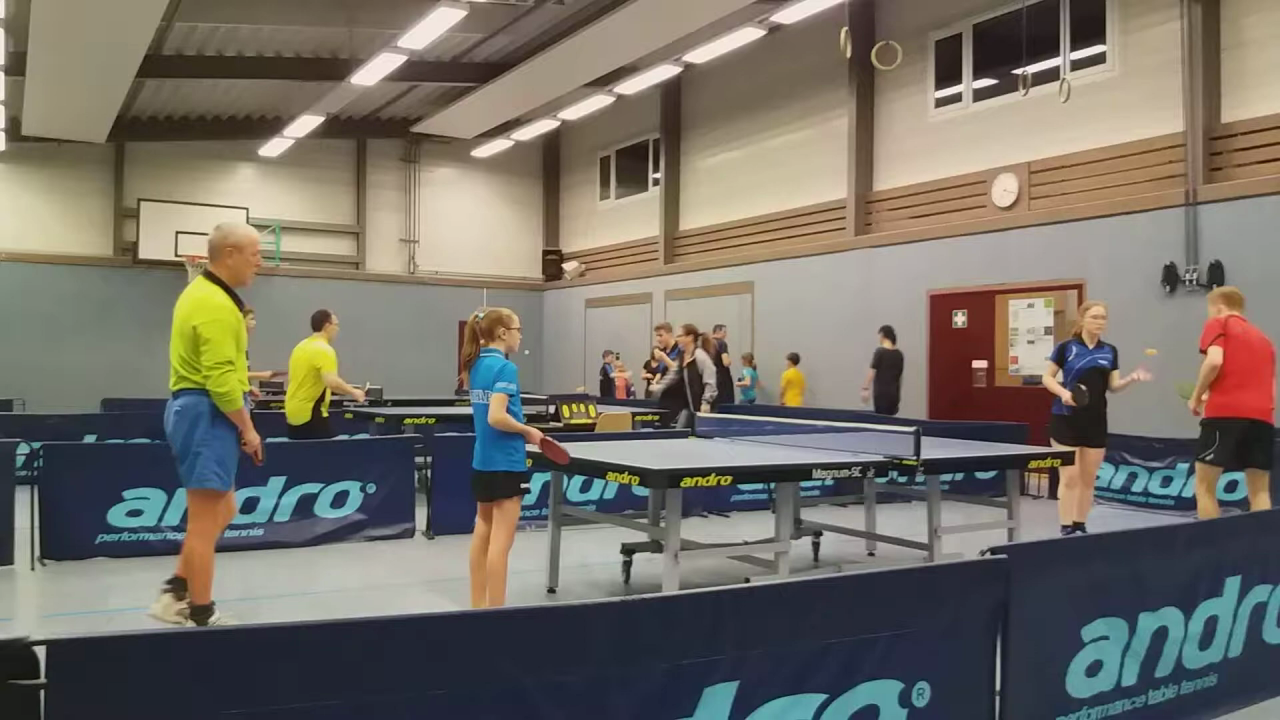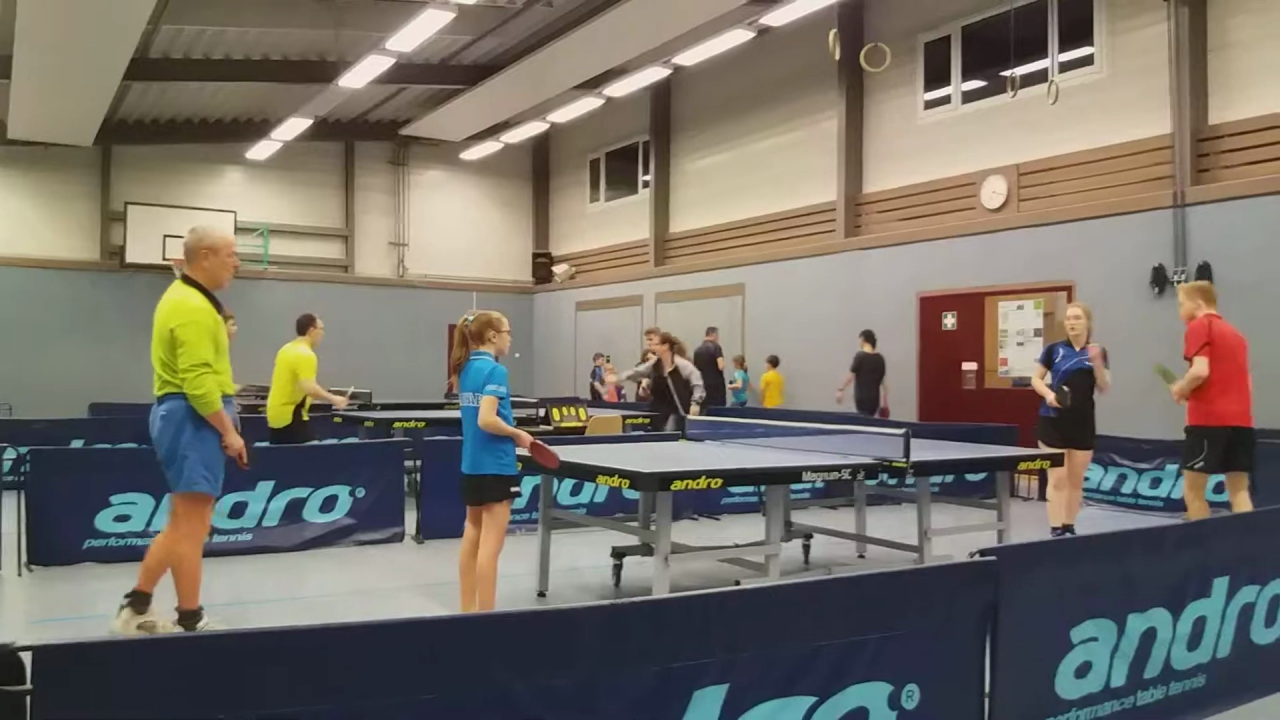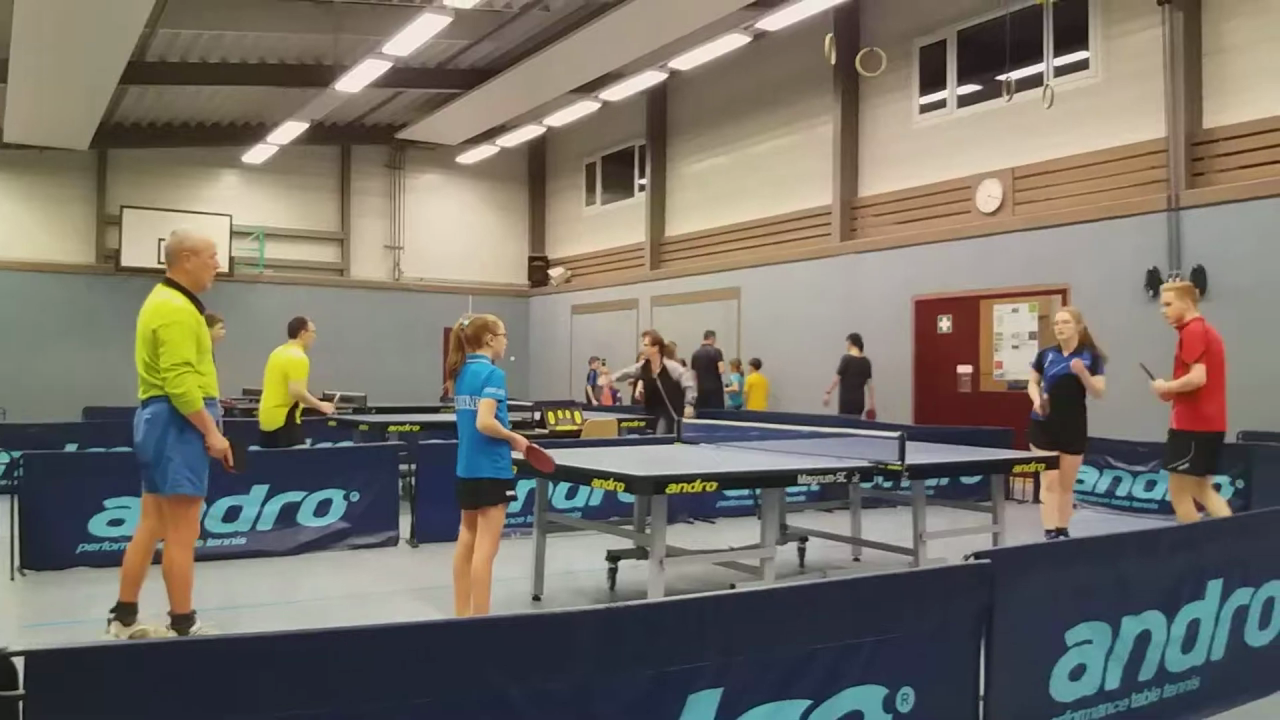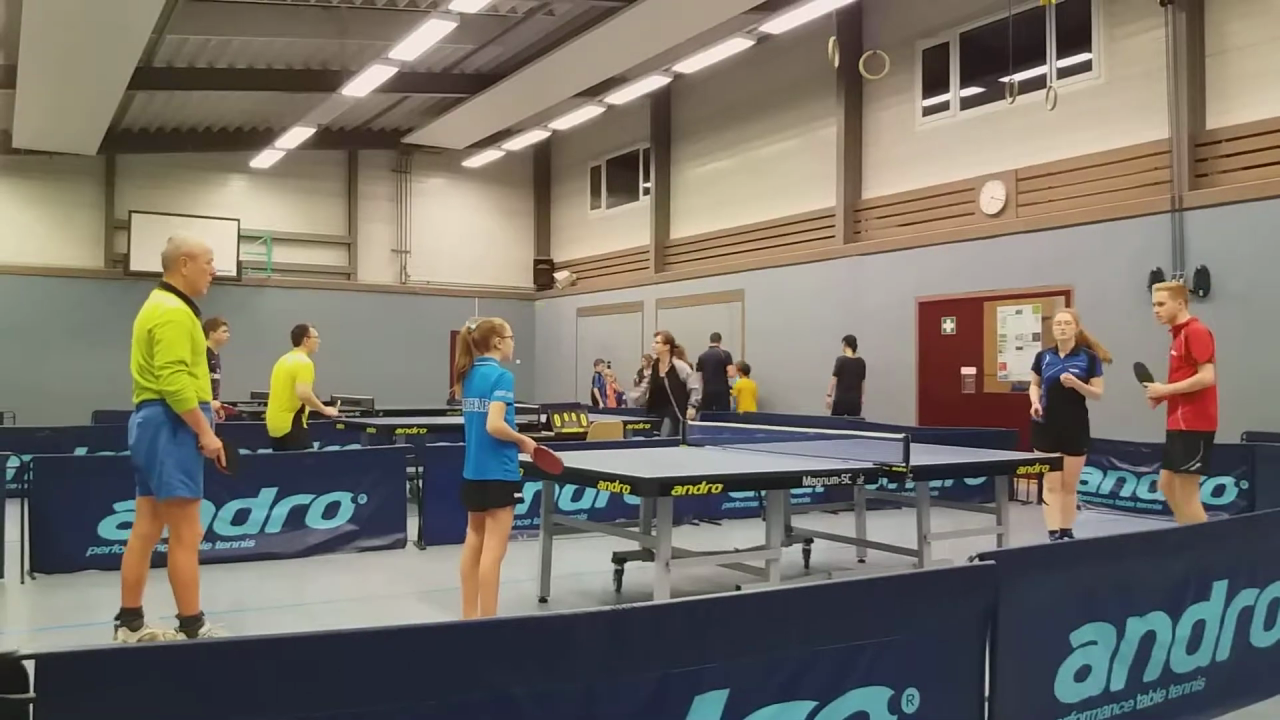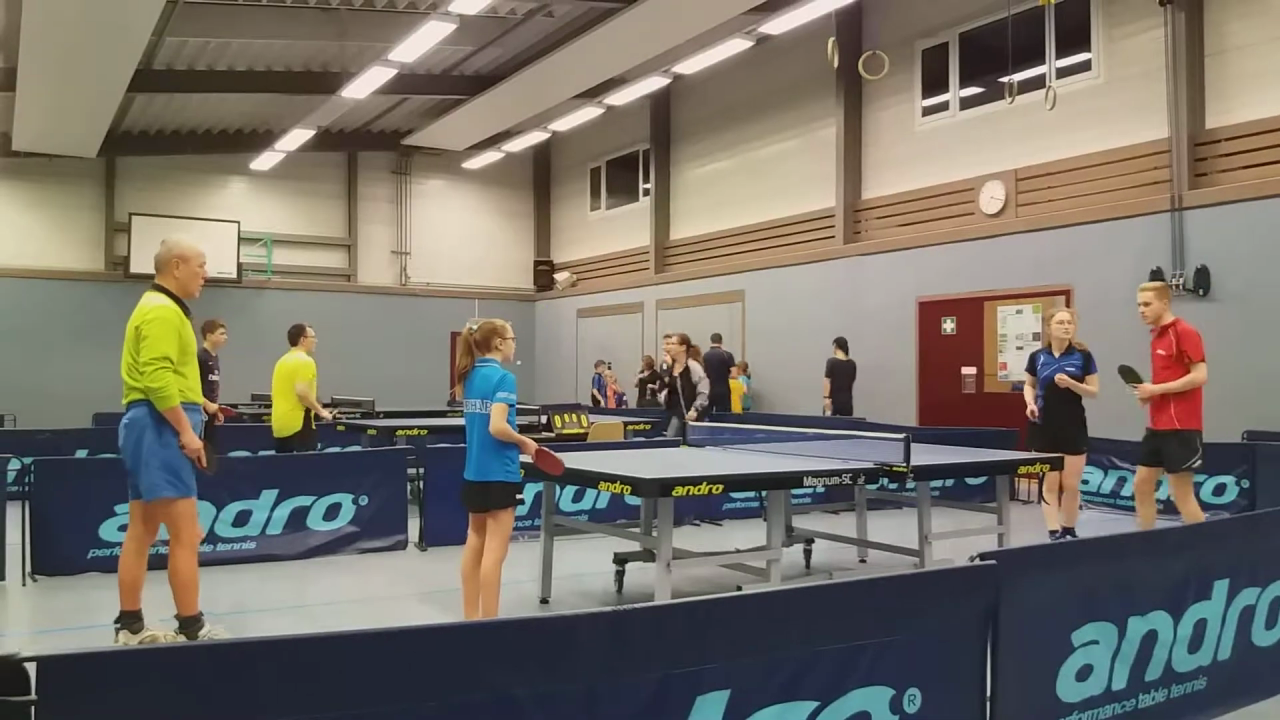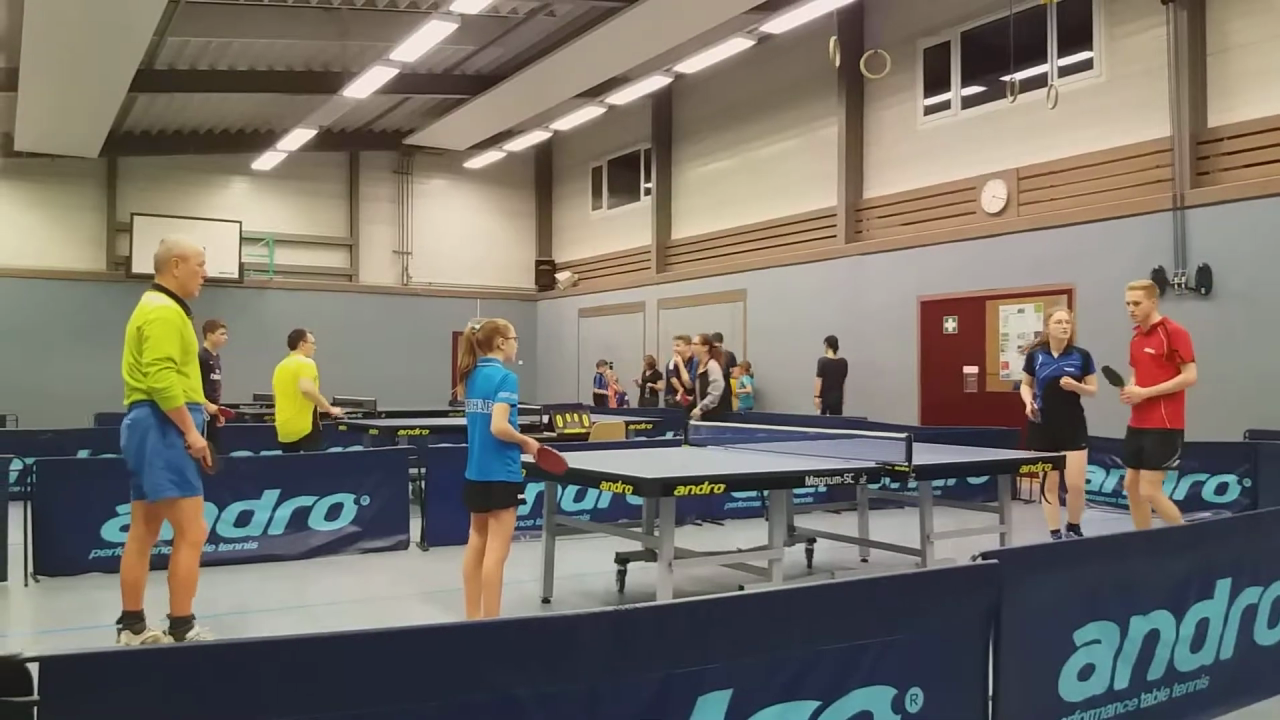
dt=0.2s
person 1, frame 1
left shoulder: (199, 291)
right shoulder: (216, 307)
right elbow: (220, 380)
right wrist: (247, 428)
left hip: (194, 408)
right hip: (208, 414)
left knee: (218, 512)
right knee: (207, 520)
left ankle: (176, 592)
right ankle: (202, 616)
person 1, frame 2
left shoulder: (180, 296)
right shoulder: (194, 309)
right elbow: (198, 382)
left wrist: (222, 419)
right wrist: (227, 431)
left hip: (176, 415)
right hip: (194, 420)
left knee: (181, 523)
right knee: (192, 527)
left ankle: (135, 608)
right ankle: (189, 621)
person 1, frame 3
left shoulder: (164, 300)
right shoulder: (177, 309)
right elbow: (180, 383)
left wrist: (206, 426)
right wrist: (212, 432)
left hip: (158, 419)
right hip: (178, 422)
left knee: (151, 526)
right knee: (182, 531)
left ankle: (123, 618)
right ankle: (183, 626)
person 1, frame 4
left shoulder: (161, 305)
right shoulder: (173, 311)
right elbow: (174, 383)
left wrist: (201, 423)
right wrist: (205, 432)
left hip: (156, 424)
right hip: (172, 426)
left knee: (146, 530)
right knee: (186, 535)
left ankle: (129, 624)
right ankle: (192, 628)
person 1, frame 5
left shoulder: (157, 308)
right shoulder: (162, 310)
right elbow: (157, 379)
left wrist: (192, 415)
right wrist: (186, 432)
left hip: (152, 428)
right hip: (160, 428)
left knee: (140, 533)
right knee: (187, 534)
left ankle: (129, 626)
right ankle: (192, 629)
person 1, frame 6
left shoulder: (154, 307)
right shoulder: (164, 310)
right elbow: (161, 379)
left wrist: (189, 423)
right wrist: (191, 431)
left hip: (150, 426)
right hip: (163, 427)
left knee: (143, 534)
right knee: (192, 533)
left ankle: (132, 626)
right ankle: (181, 630)
person 2, frame 1
left shoulder: (477, 366)
right shoulder: (505, 368)
right elbow: (497, 417)
left wrist: (520, 429)
right wrist: (529, 431)
left hip: (483, 462)
right hip: (506, 463)
left knee: (483, 533)
right knee: (500, 541)
left ankle: (478, 605)
right ankle: (495, 610)
person 2, frame 2
left shoulder: (466, 369)
right shoulder: (495, 370)
right elbow: (486, 419)
left wrist: (510, 433)
right wrist: (518, 434)
left hip: (471, 466)
right hip: (496, 467)
left knee: (472, 538)
right knee: (490, 545)
left ankle: (468, 609)
right ankle: (485, 613)
person 2, frame 3
left shoulder: (461, 373)
right shoulder: (492, 374)
right elbow: (484, 423)
left wrist: (505, 437)
right wrist: (514, 438)
left hip: (466, 469)
right hip: (491, 471)
left knee: (466, 542)
right knee: (485, 548)
left ankle: (462, 613)
right ankle: (479, 617)
person 2, frame 4
left shoulder: (469, 376)
right shoulder: (501, 376)
right elbow: (495, 425)
left wrist: (513, 440)
right wrist: (522, 440)
left hip: (473, 471)
right hip: (498, 472)
left knee: (473, 544)
right knee: (493, 550)
left ankle: (470, 615)
right ankle: (487, 619)
person 2, frame 5
left shoulder: (470, 377)
right shoulder: (503, 378)
right elbow: (497, 427)
left wrist: (516, 442)
right wrist: (524, 442)
left hip: (473, 473)
right hip: (499, 474)
left knee: (474, 545)
right knee: (494, 552)
left ankle: (471, 617)
right ankle: (488, 621)
person 2, frame 6
left shoulder: (472, 376)
right shoulder: (505, 377)
right elbow: (499, 427)
left wrist: (518, 440)
right wrist: (526, 442)
left hip: (475, 473)
right hip: (501, 474)
left knee: (476, 545)
right knee: (496, 552)
left ankle: (473, 617)
right ankle: (490, 621)
person 3, frame 1
left shoulder: (1217, 324)
right shoulder: (1263, 338)
left elbow: (1214, 360)
left wrist: (1197, 396)
left hip: (1225, 413)
right hip: (1262, 416)
left knee: (1204, 484)
right knee: (1259, 490)
person 3, frame 2
left shoulder: (1198, 327)
right shoulder: (1234, 333)
left elbow: (1200, 371)
left wrist: (1180, 390)
left hip: (1208, 419)
right hip: (1240, 420)
left knee: (1194, 490)
right knee: (1239, 491)
person 3, frame 3
left shoulder: (1193, 332)
right shoulder: (1205, 331)
left elbow: (1198, 378)
left wrist: (1166, 388)
right wrist: (1173, 392)
left hip: (1191, 423)
right hip: (1210, 422)
left knee: (1178, 492)
right knee: (1203, 491)
person 3, frame 4
left shoulder: (1196, 332)
right shoulder: (1180, 334)
left elbow: (1206, 377)
left wrist: (1167, 390)
right wrist: (1163, 394)
left hip: (1192, 425)
right hip: (1180, 424)
left knee: (1184, 493)
right knee: (1167, 486)
person 3, frame 5
left shoulder: (1185, 332)
right shoulder: (1156, 336)
left elbow: (1200, 376)
left wrist: (1158, 389)
right wrist: (1147, 391)
left hip: (1181, 426)
right hip: (1158, 424)
left knee: (1182, 493)
right knee: (1142, 485)
person 3, frame 6
left shoulder: (1174, 333)
right shoulder: (1136, 337)
left elbow: (1189, 376)
left wrist: (1146, 392)
right wrist: (1130, 390)
left hip: (1164, 425)
right hip: (1138, 423)
left knee: (1151, 493)
right knee: (1132, 487)
person 4, frame 1
left shoulder: (1109, 351)
right shoulder: (1066, 348)
left elbow: (1112, 387)
right elbow: (1047, 378)
left wrist: (1132, 378)
right wrist: (1063, 393)
left hip: (1095, 420)
right hip: (1066, 419)
left knee: (1088, 479)
right knee: (1069, 477)
left ankle: (1080, 526)
right ankle: (1066, 528)
person 4, frame 2
left shoulder: (1098, 352)
right shoulder: (1054, 350)
left elbow: (1104, 388)
right elbow: (1036, 379)
left wrist: (1098, 362)
right wrist: (1048, 394)
left hip: (1083, 422)
right hip: (1054, 421)
left knee: (1076, 481)
right knee: (1057, 480)
left ankle: (1069, 528)
right ankle: (1056, 530)
person 4, frame 3
left shoulder: (1091, 357)
right shoulder: (1045, 355)
left elbow: (1099, 392)
right elbow: (1033, 383)
left wrist: (1084, 373)
right wrist: (1037, 398)
left hip: (1074, 426)
right hip: (1044, 425)
left knee: (1067, 485)
right knee: (1049, 482)
left ankle: (1063, 531)
right ankle: (1050, 533)
person 4, frame 4
left shoulder: (1089, 358)
right shoulder: (1043, 357)
left elbow: (1098, 394)
right elbow: (1034, 385)
left wrist: (1076, 383)
right wrist: (1035, 402)
left hip: (1076, 428)
right hip: (1046, 427)
left knee: (1070, 485)
right knee: (1051, 483)
left ankle: (1067, 533)
right ankle: (1055, 534)
person 4, frame 5
left shoulder: (1083, 356)
right shoulder: (1037, 357)
left elbow: (1094, 391)
right elbow: (1029, 386)
left wrist: (1072, 384)
right wrist: (1030, 403)
left hip: (1073, 427)
right hip: (1043, 427)
left knee: (1071, 486)
right knee: (1049, 484)
left ankle: (1068, 530)
right ankle: (1054, 534)
person 4, frame 6
left shoulder: (1082, 356)
right shoulder: (1035, 356)
left elbow: (1093, 390)
right elbow: (1026, 384)
left wrist: (1075, 386)
right wrist: (1029, 402)
left hip: (1073, 427)
right hip: (1042, 427)
left knee: (1075, 485)
right knee: (1049, 484)
left ankle: (1074, 528)
right ankle: (1055, 534)
